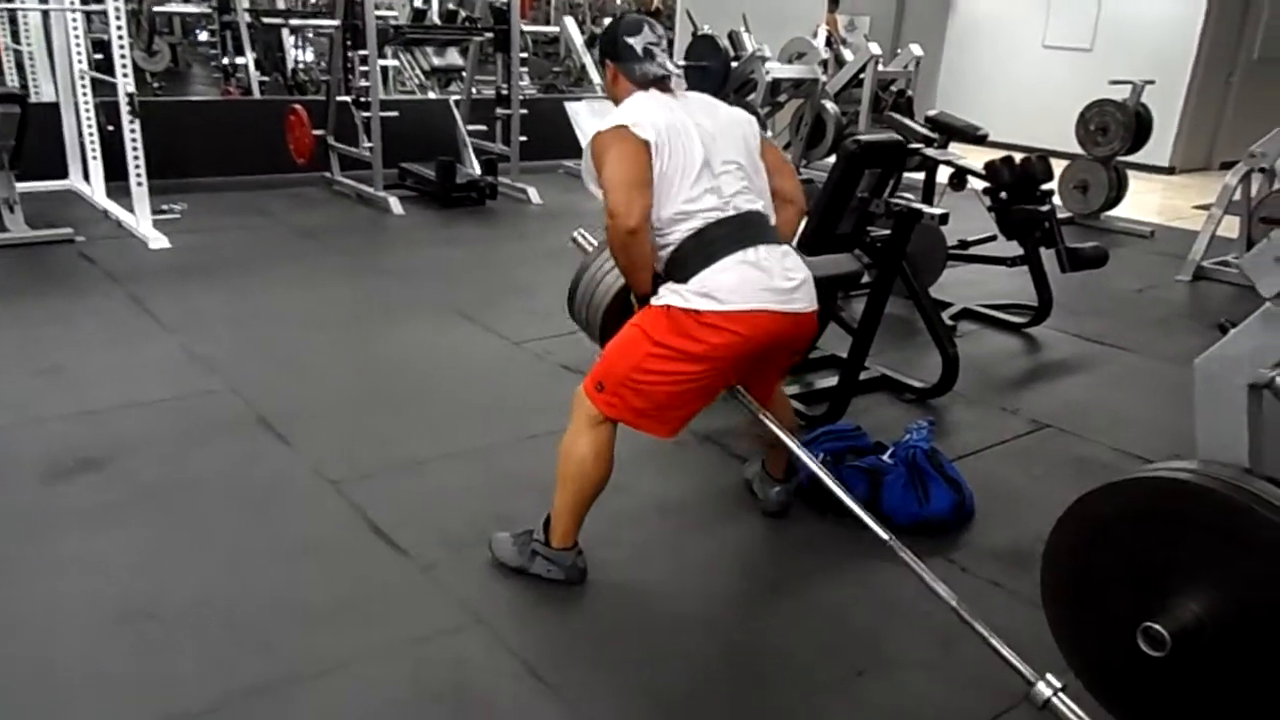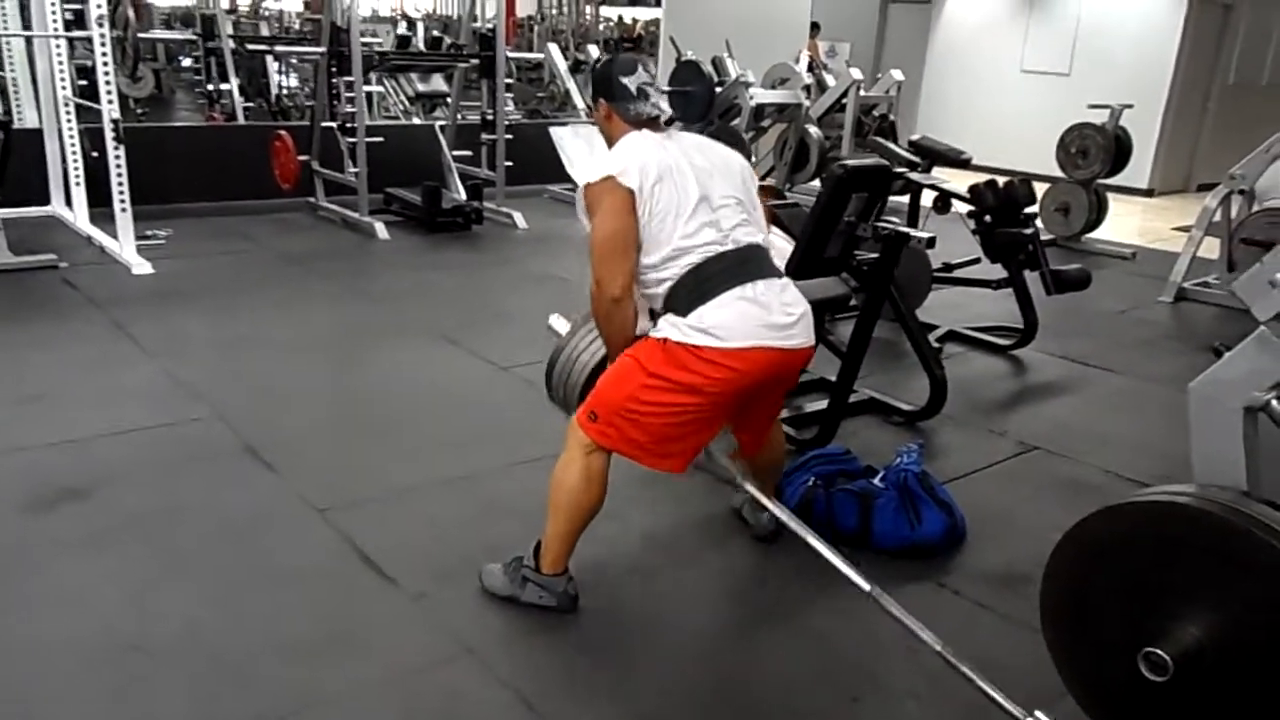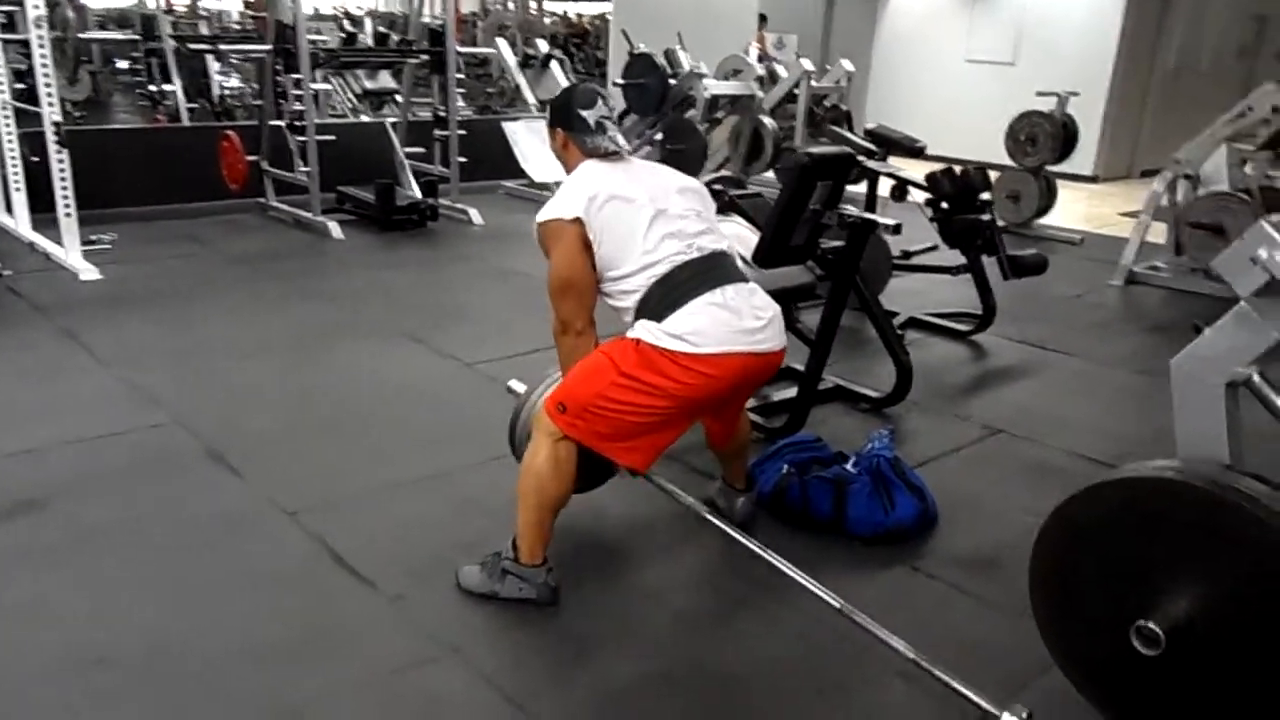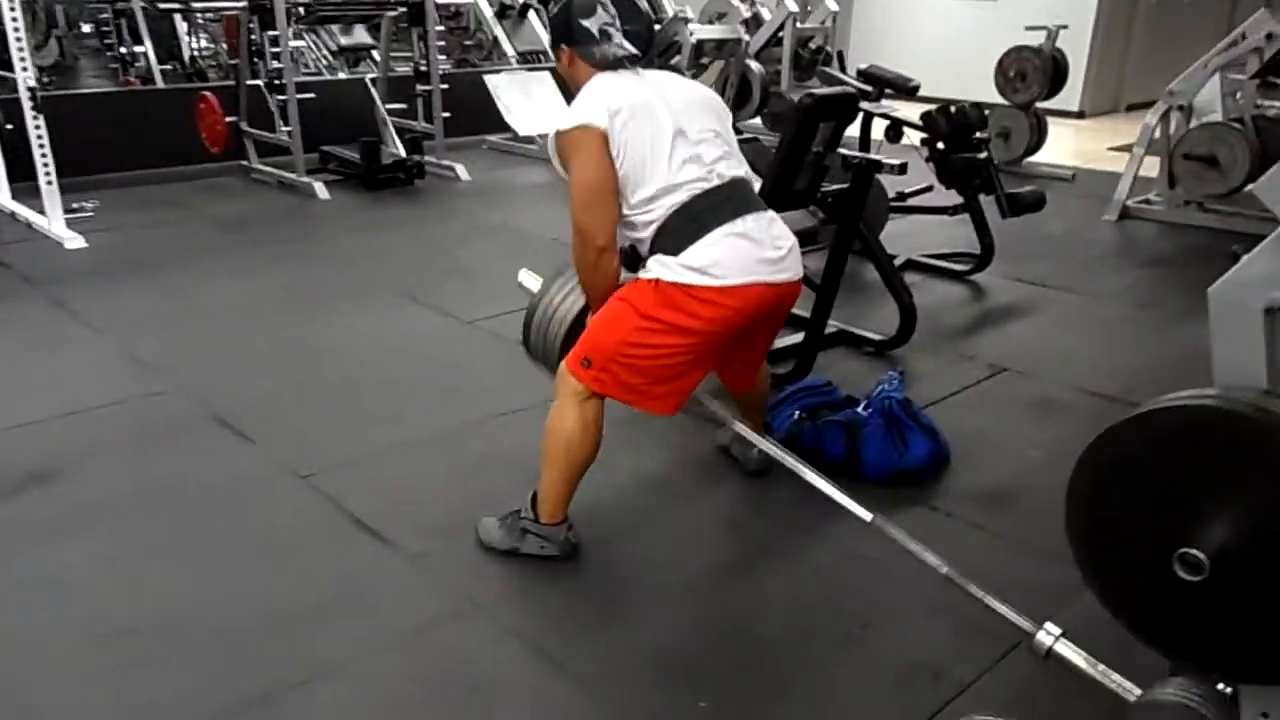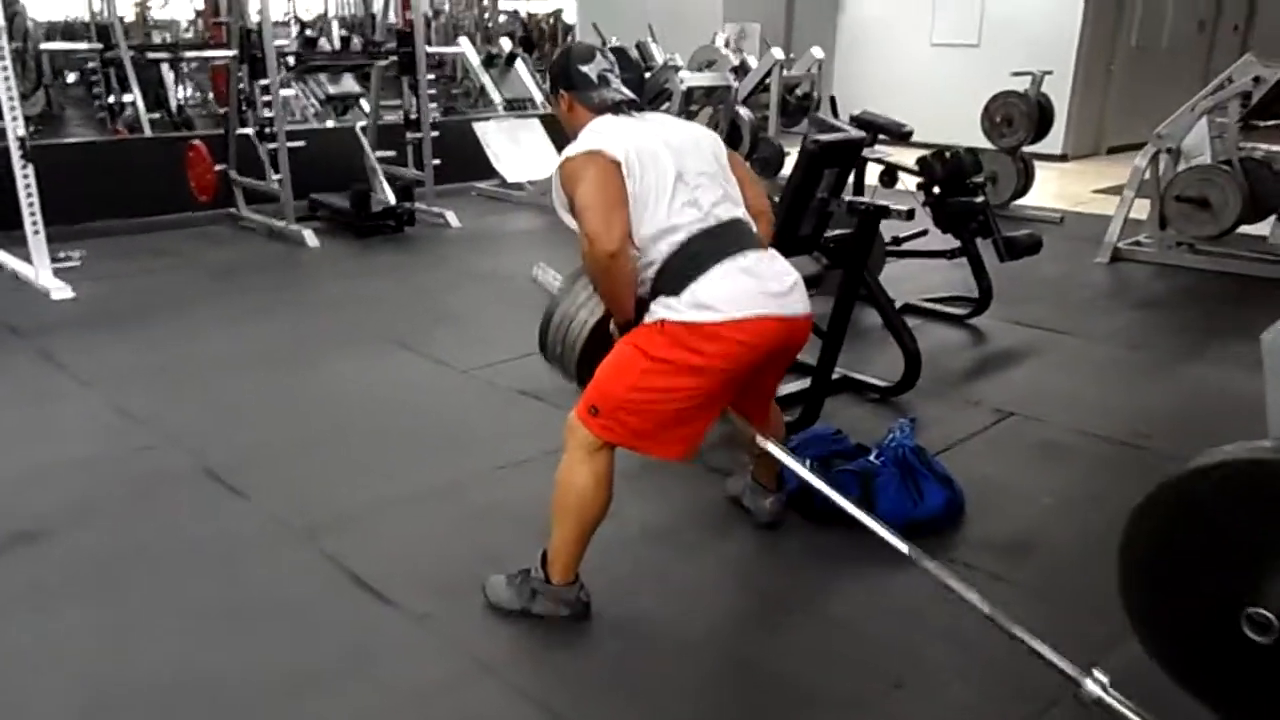
dt=0.4s
person 1, frame 1
left shoulder: (620, 128)
right shoulder: (732, 114)
left elbow: (628, 222)
right elbow: (792, 200)
left wrist: (644, 294)
left hip: (717, 303)
right hip: (795, 294)
left knee: (594, 408)
right knee: (763, 387)
left ankle: (555, 549)
right ankle: (776, 481)
person 1, frame 2
left shoulder: (614, 174)
right shoulder: (724, 155)
left elbow: (614, 291)
left wrist: (626, 367)
left hip: (718, 336)
right hip: (792, 326)
left knee: (588, 435)
right knee: (755, 414)
left ankle: (546, 576)
right ankle: (763, 507)
person 1, frame 3
left shoulder: (564, 208)
right shoulder: (676, 179)
left elbow: (575, 327)
left wrist: (592, 412)
left hip: (691, 342)
right hip: (764, 332)
left knee: (553, 426)
right knee: (722, 398)
left ankle: (526, 570)
right ankle: (736, 493)
person 1, frame 4
left shoulder: (584, 119)
right shoulder: (691, 89)
left elbow: (597, 240)
left wrist: (604, 310)
left hip: (706, 274)
right hip: (780, 259)
left knee: (580, 383)
right knee: (742, 353)
left ankle: (544, 526)
right ankle: (753, 443)
person 1, frame 5
left shoulder: (587, 154)
right shoulder: (692, 130)
left elbow: (608, 246)
right elbow: (762, 214)
left wrist: (627, 321)
left hip: (713, 315)
right hip: (788, 299)
left knee: (588, 435)
right knee: (753, 397)
left ankle: (555, 586)
right ankle: (764, 492)
